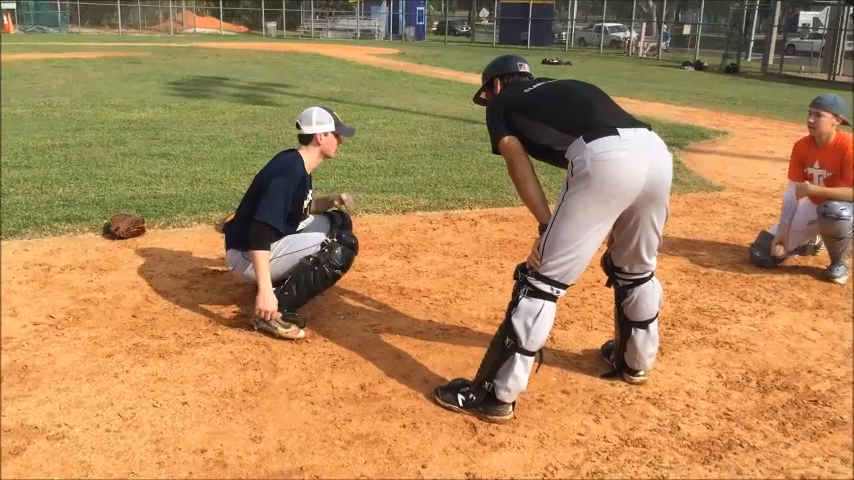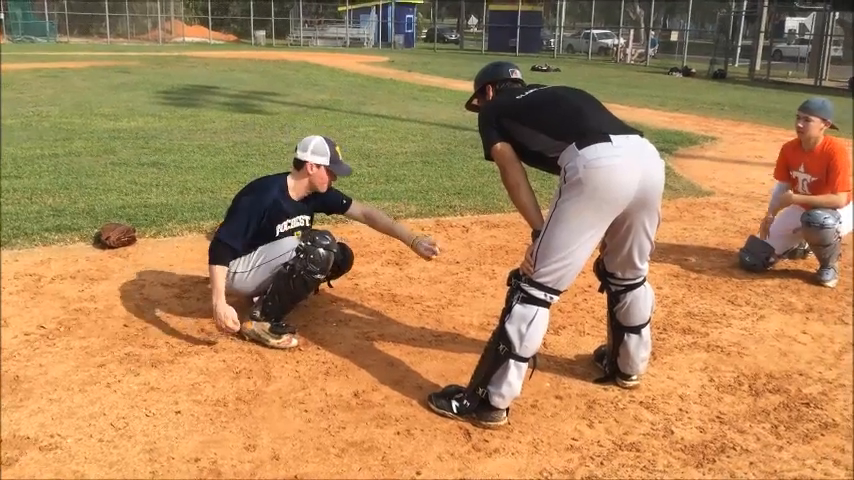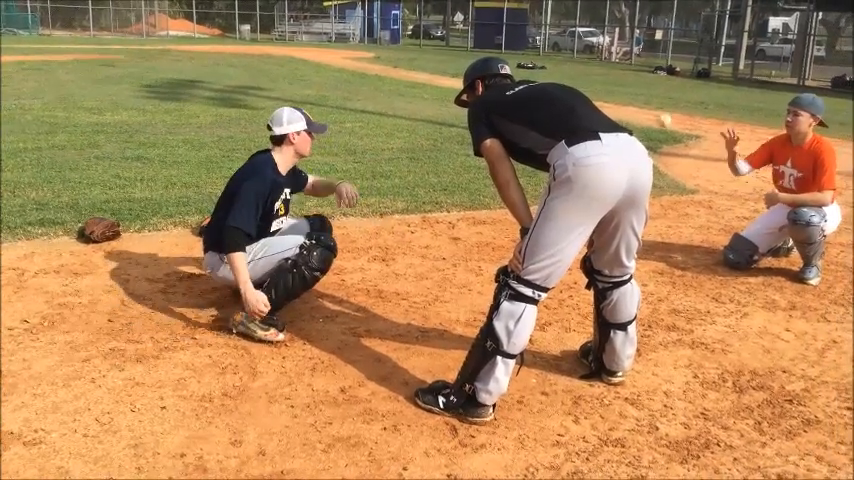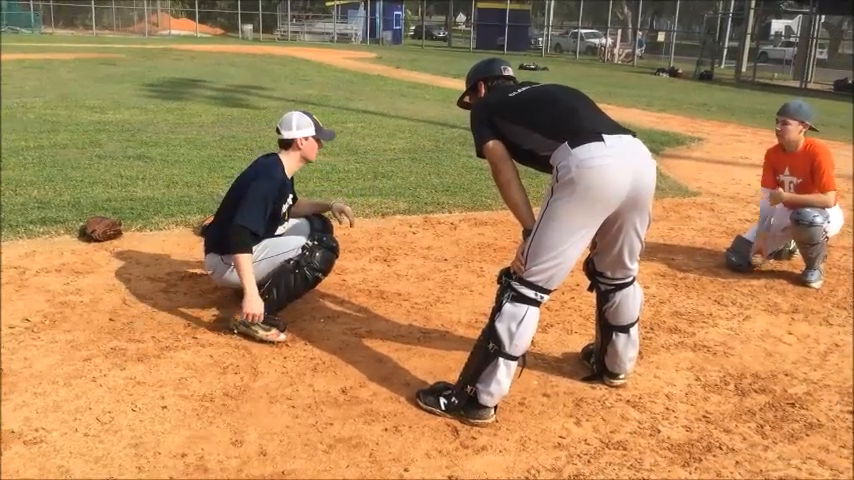
dt=0.7s
person 1, frame 1
left shoulder: (501, 103)
right shoulder: (567, 88)
left elbow: (518, 162)
left wrist: (547, 226)
left hip: (606, 160)
right hip: (656, 152)
left knee: (542, 280)
right knee: (636, 268)
left ankle: (494, 394)
right ankle: (635, 361)
person 1, frame 2
left shoulder: (493, 110)
right shoulder: (558, 95)
left elbow: (511, 169)
left wrist: (539, 232)
left hip: (599, 167)
right hip: (647, 158)
left knee: (535, 285)
right knee: (628, 273)
left ankle: (488, 400)
right ankle: (627, 365)
person 1, frame 3
left shoulder: (483, 105)
right shoulder: (549, 91)
left elbow: (500, 165)
left wrist: (528, 229)
left hip: (588, 165)
right hip: (636, 157)
left knee: (524, 282)
right knee: (615, 271)
left ankle: (475, 396)
right ankle: (613, 361)
person 1, frame 4
left shoulder: (486, 107)
right shoulder: (551, 93)
left elbow: (504, 168)
left wrist: (531, 232)
left hip: (591, 166)
right hip: (640, 158)
left knee: (526, 284)
right knee: (618, 272)
left ankle: (476, 398)
right ankle: (614, 364)
person 2, frame 1
left shoulder: (300, 166)
right shoulder: (290, 171)
left elbow: (304, 208)
right elbow: (260, 233)
left wrist: (331, 202)
right wrist: (265, 290)
right hip: (248, 257)
left knee: (339, 222)
right knee: (343, 245)
left ankle: (283, 282)
right ankle: (273, 312)
person 2, frame 2
left shoulder: (316, 193)
right shoulder: (263, 196)
left elbow: (363, 212)
right elbow: (220, 248)
left wrist: (413, 240)
right wrist: (220, 304)
left hip: (269, 262)
right hip: (240, 270)
left knee: (341, 256)
right knee: (320, 246)
left ankle: (274, 294)
right ankle: (262, 319)
person 2, frame 3
left shoulder: (281, 166)
right shoulder: (261, 174)
left elbow: (312, 185)
right elbow: (233, 237)
left wrist: (338, 185)
right wrist: (247, 292)
right hip: (227, 259)
left knee: (318, 226)
right knee: (321, 248)
left ankle: (263, 282)
right ankle: (250, 316)
person 2, frame 4
left shoulder: (280, 170)
right shoulder: (270, 177)
left elbow: (290, 207)
right elbow: (239, 237)
left wrist: (329, 206)
right wrist: (251, 294)
right hip: (228, 261)
left knee: (319, 226)
right knee: (324, 249)
left ankle: (263, 284)
right ankle: (251, 317)
person 3, frame 1
right shoulder: (801, 146)
right elbow: (793, 191)
left wrist: (813, 189)
right wrist: (783, 231)
right hip: (813, 206)
left knee: (834, 212)
right knee: (762, 255)
right ankle: (810, 242)
person 3, frame 2
left shoulder: (836, 151)
right shoulder: (788, 149)
left elbow: (840, 200)
right elbow: (782, 186)
left wrist: (795, 198)
right wrist: (770, 214)
left hip: (837, 213)
right hip: (800, 210)
left knee: (817, 220)
right knee: (750, 260)
left ankle: (829, 265)
right ankle: (800, 246)
person 3, frame 3
left shoulder: (822, 149)
right shoulder: (776, 143)
left elbow: (826, 198)
right elbow: (742, 168)
left wrist: (781, 197)
right wrist: (731, 151)
left hip: (820, 212)
right hip: (785, 208)
left knee: (803, 218)
right knee: (734, 258)
left ankle: (813, 263)
right ankle: (783, 244)
person 3, frame 4
left shoulder: (818, 152)
right shoulder: (772, 154)
left elbow: (829, 199)
right elbow: (768, 198)
left wrist: (786, 197)
right wrist: (761, 236)
left hip: (824, 214)
right hip: (787, 211)
left knee: (806, 219)
right knee: (737, 260)
left ankle: (815, 266)
right ankle: (786, 247)
